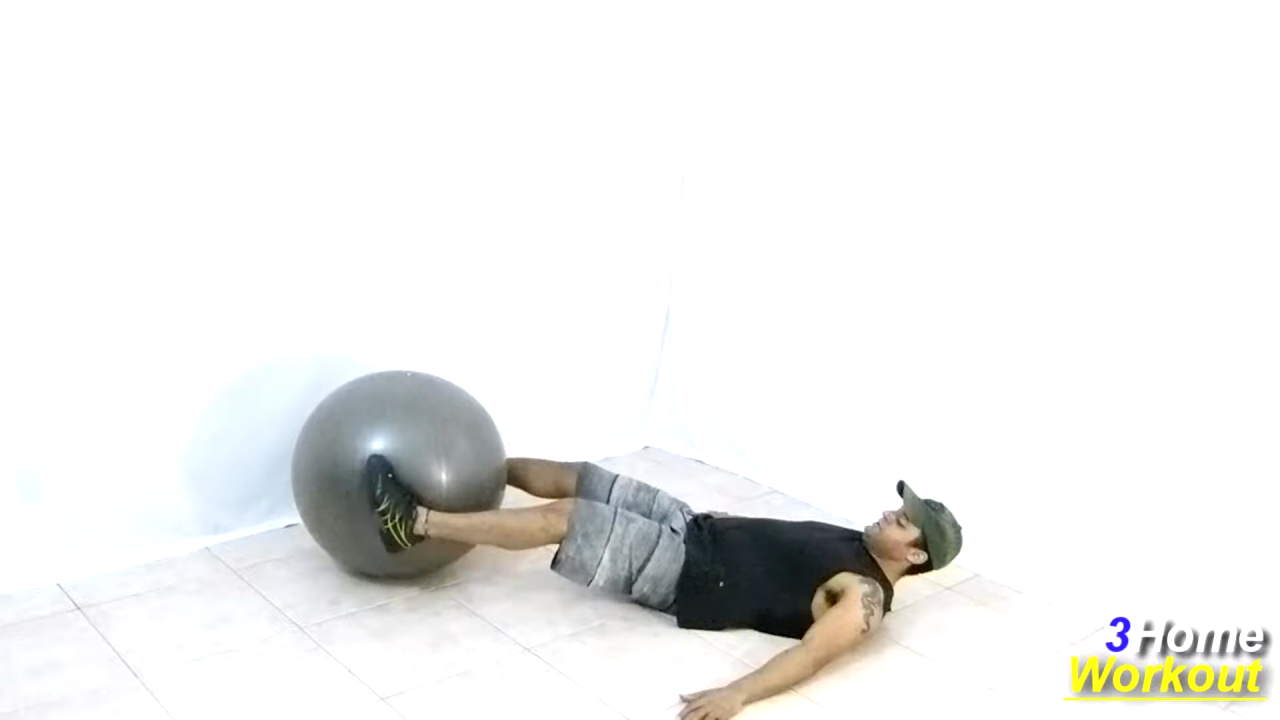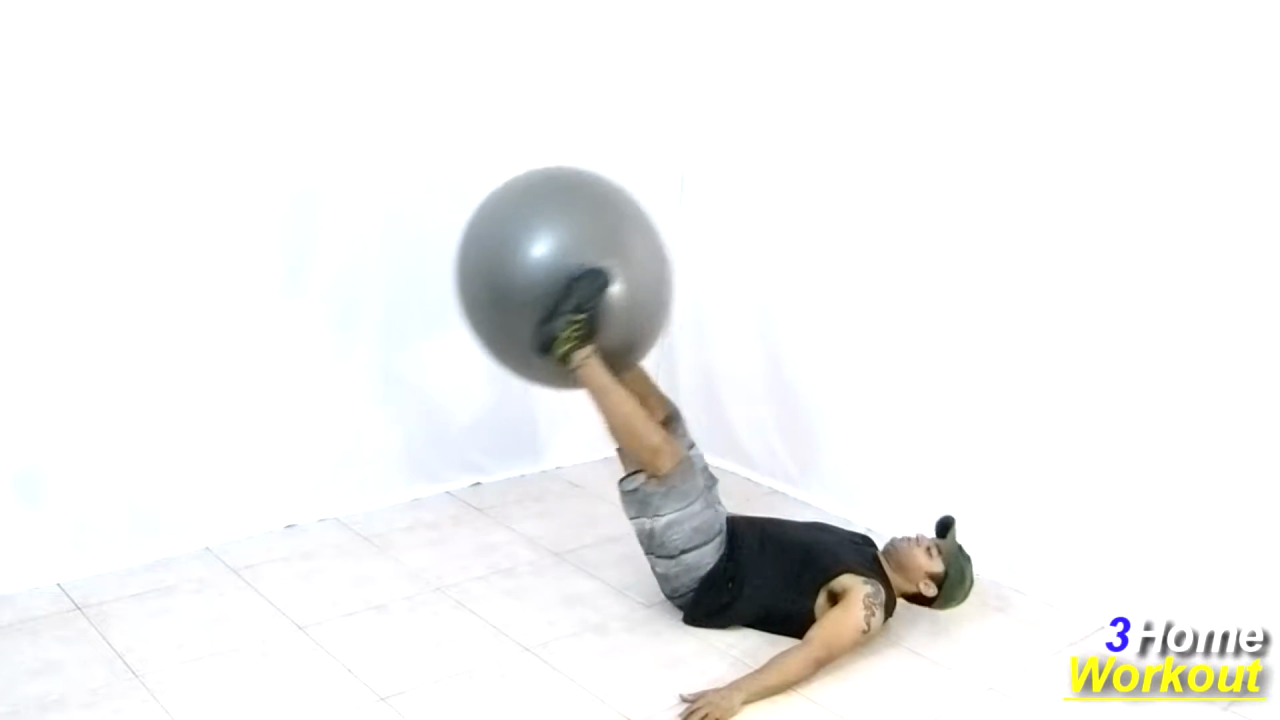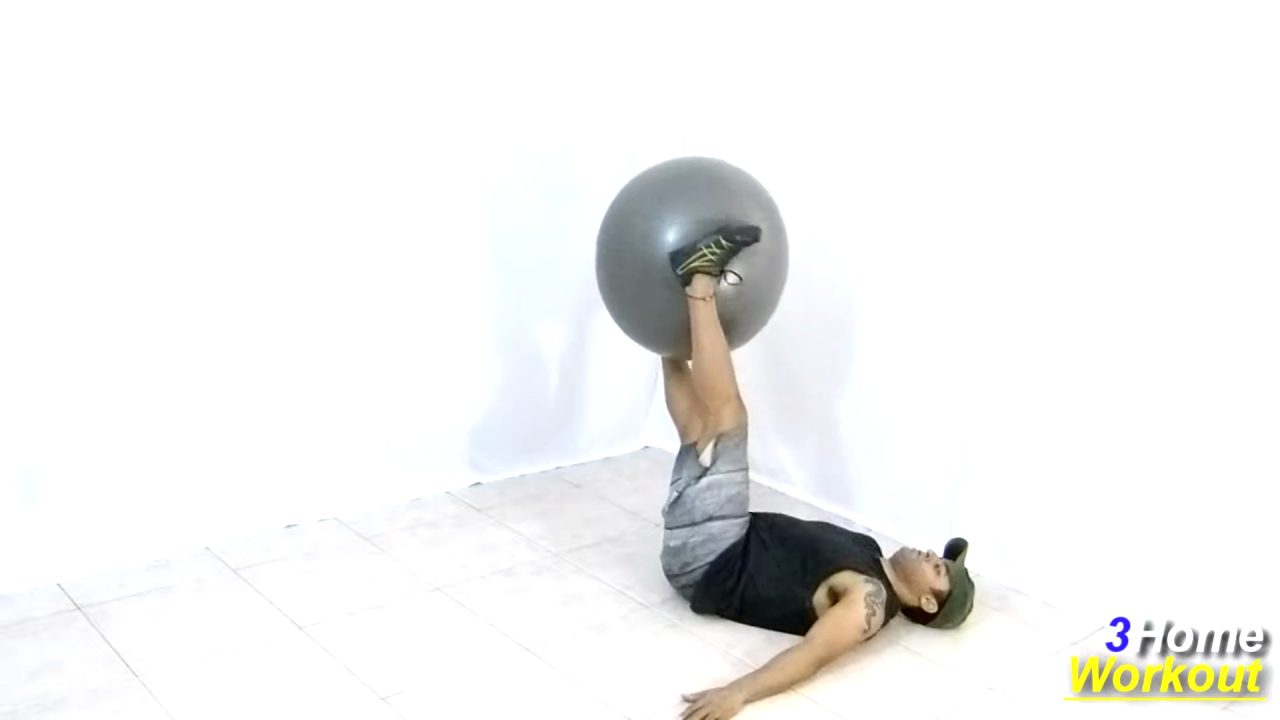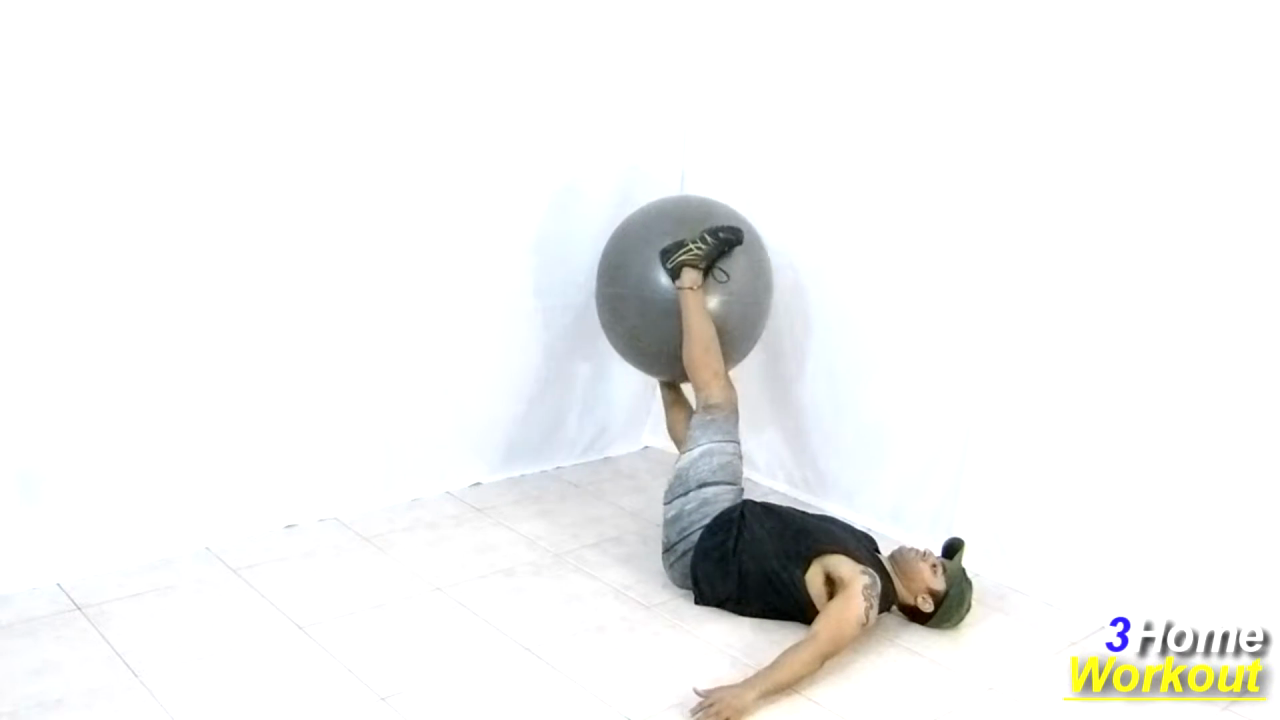
dt=1s
person 1, frame 1
left shoulder: (865, 596)
right shoulder: (851, 542)
left elbow: (812, 653)
right wrist: (712, 519)
left hip: (690, 576)
right hip: (693, 531)
left knee: (560, 519)
right knee: (574, 478)
left ankle: (415, 522)
person 1, frame 2
left shoulder: (866, 602)
right shoulder: (859, 548)
left elbow: (810, 655)
left hip: (707, 581)
right hip: (725, 541)
left knee: (662, 453)
right knee: (663, 420)
left ankle: (575, 349)
right ankle: (580, 340)
person 1, frame 3
left shoulder: (869, 600)
right shoulder: (868, 553)
left elbow: (814, 652)
left hip: (708, 566)
right hip: (716, 554)
left knee: (726, 423)
left ankle: (700, 280)
person 1, frame 4
left shoulder: (865, 591)
right shoulder: (867, 552)
left elbow: (816, 650)
left hip: (703, 544)
right hip: (714, 538)
left knee: (717, 400)
